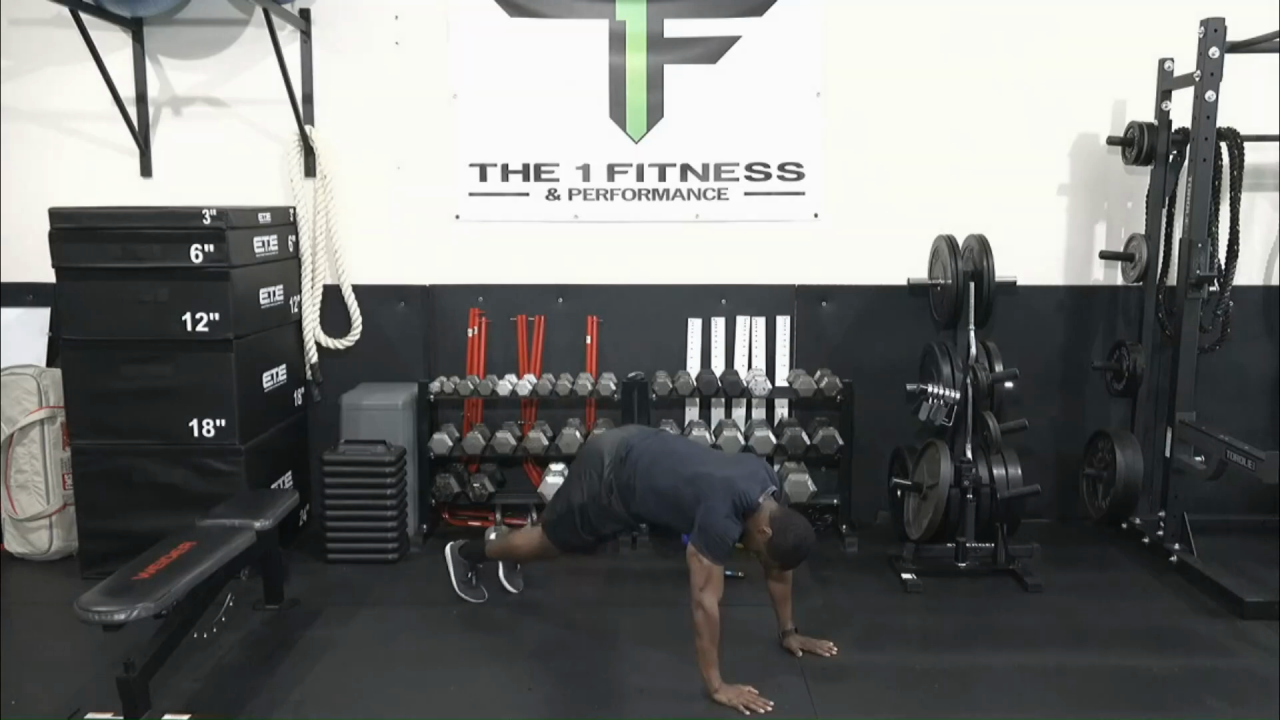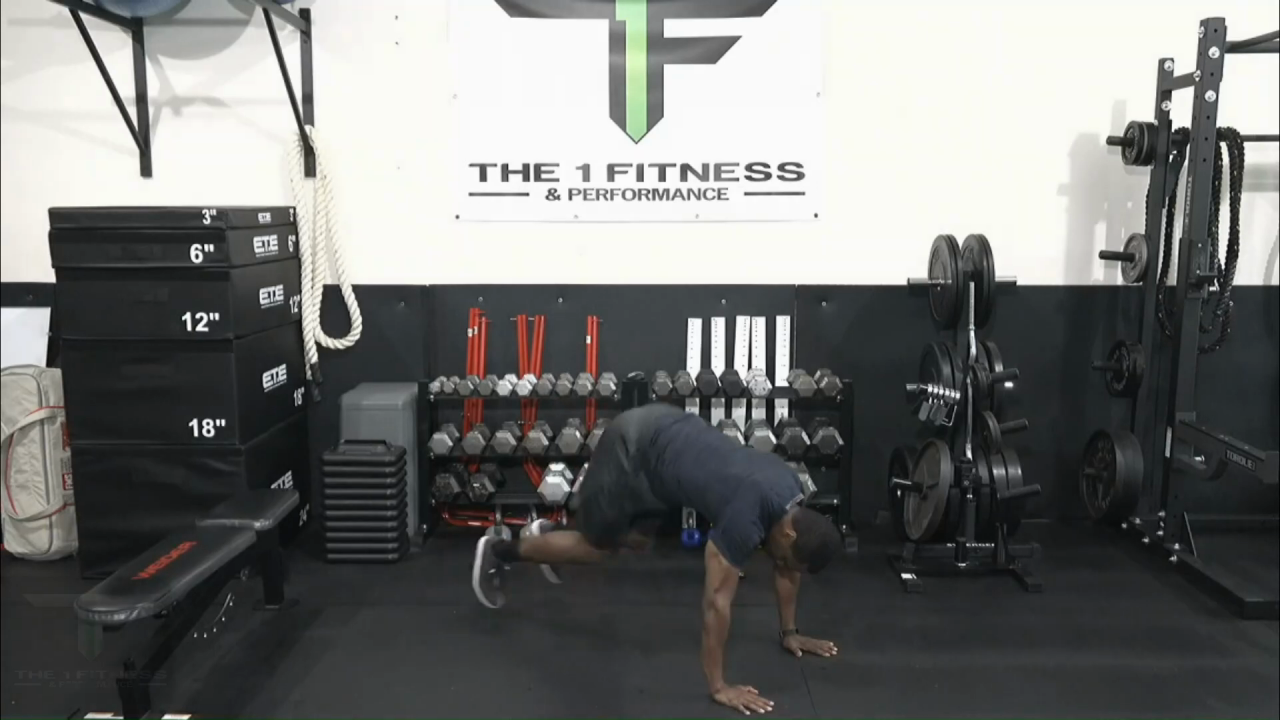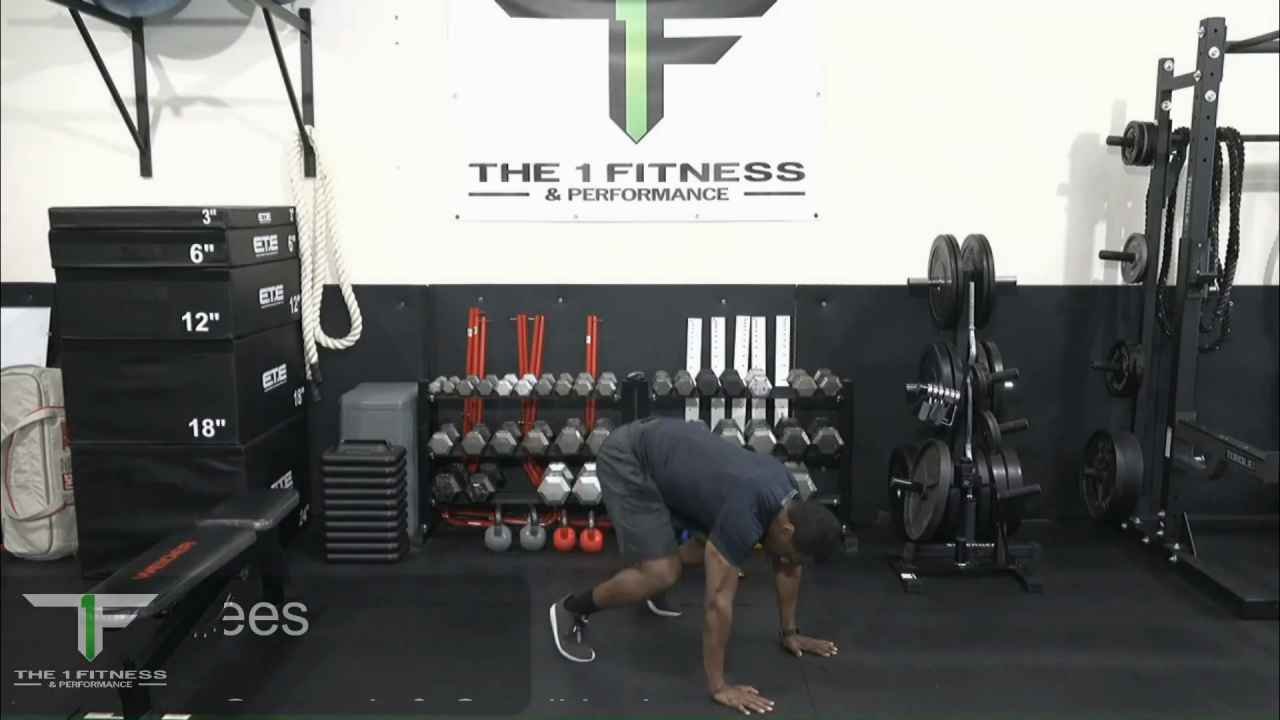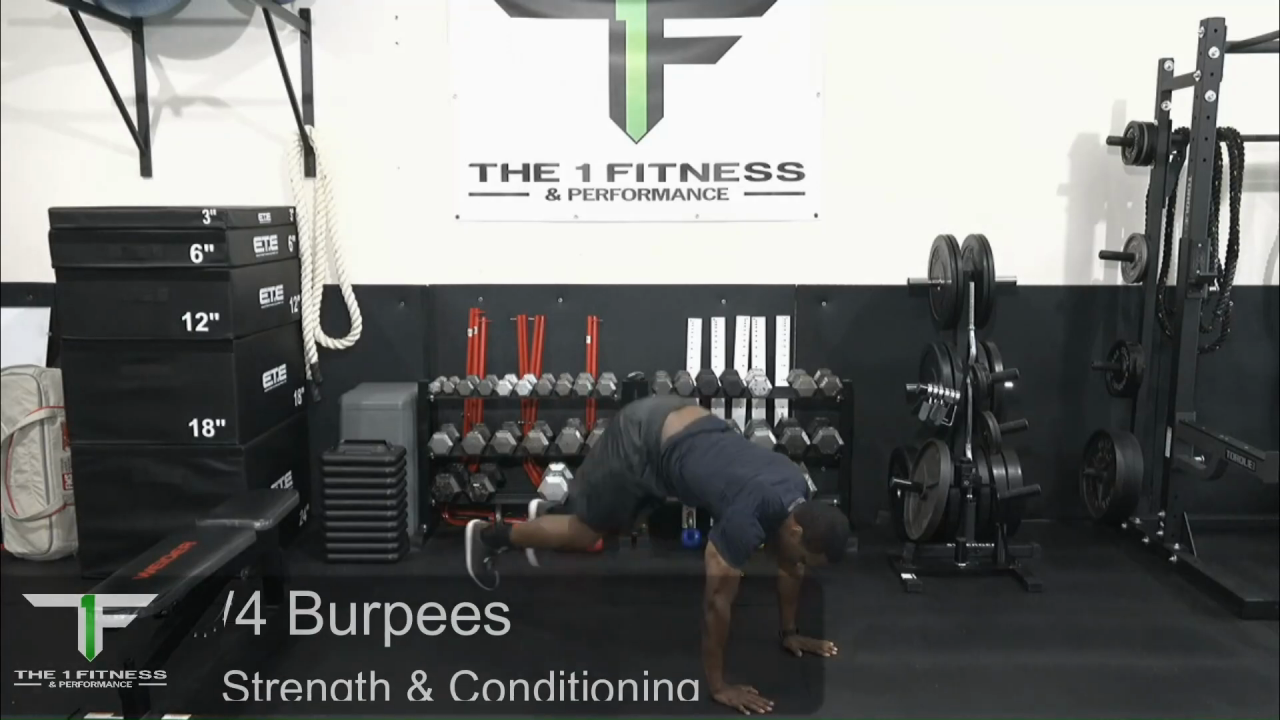
dt=0.4s
person 1, frame 1
left shoulder: (771, 495)
right shoulder: (723, 513)
left elbow: (778, 567)
right elbow: (705, 599)
left wrist: (789, 632)
right wrist: (717, 686)
left hip: (634, 450)
right hip: (611, 469)
left knee: (572, 538)
right knee: (556, 540)
left ankle: (515, 543)
right ankle: (466, 552)
person 1, frame 2
left shoulder: (790, 496)
right shoulder: (746, 518)
left elbow: (785, 572)
right elbow: (717, 600)
left wrist: (789, 633)
right wrist: (717, 687)
left hip: (665, 425)
right hip: (635, 444)
left knee: (636, 540)
right knee: (594, 547)
left ankle: (552, 533)
right ankle: (498, 552)
person 1, frame 3
left shoulder: (787, 494)
right shoulder: (745, 514)
left elbow: (786, 565)
right elbow: (718, 601)
left wrist: (790, 633)
right wrist: (719, 688)
left hip: (663, 441)
right hip: (628, 453)
left knee: (714, 545)
right knee: (662, 574)
left ankle: (648, 590)
right ankle: (570, 612)
person 1, frame 4
left shoulder: (795, 496)
right shoulder: (748, 518)
left elbow: (788, 567)
right elbow: (718, 602)
left wrist: (790, 633)
right wrist: (718, 685)
left hip: (675, 416)
right hip: (644, 436)
left knee: (619, 521)
right knee: (589, 529)
left ankle: (546, 514)
right ankle: (486, 536)
